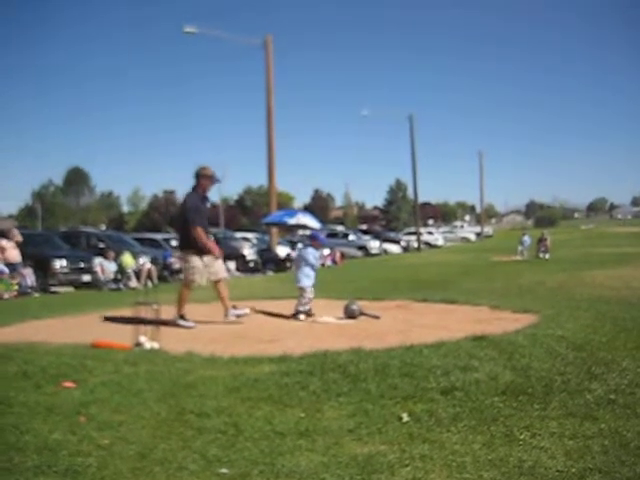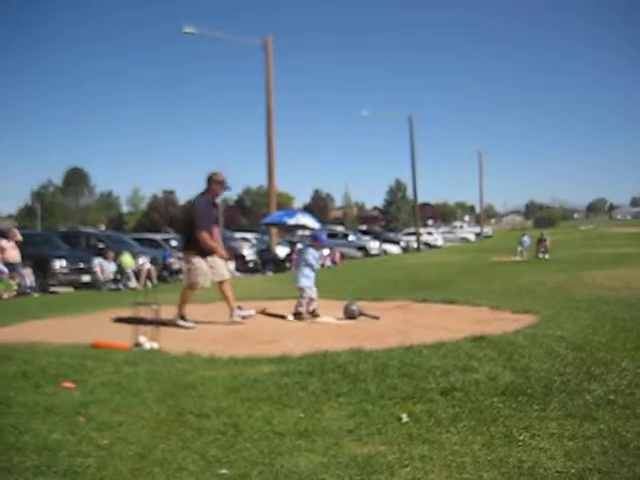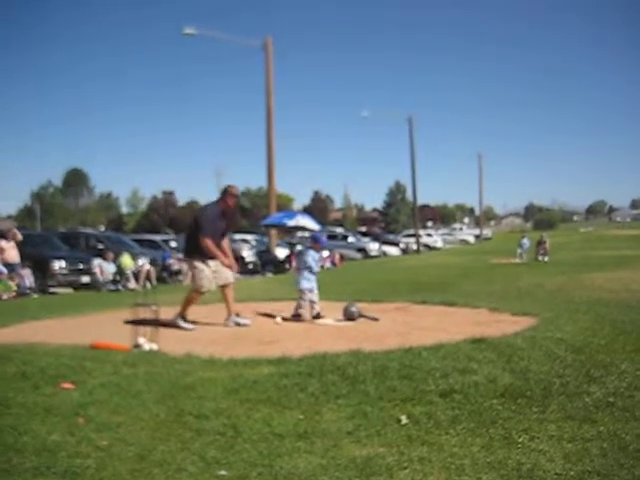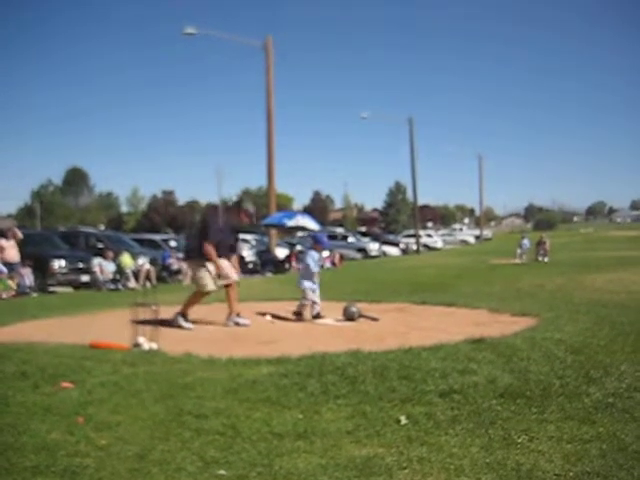
dt=0.1s
person 1, frame 1
left shoulder: (203, 199)
right shoulder: (191, 201)
right elbow: (195, 230)
left wrist: (212, 246)
right wrist: (212, 247)
left hip: (206, 248)
right hip: (192, 250)
left knee: (220, 277)
right knee: (189, 282)
left ankle: (230, 310)
right ankle: (179, 316)
person 1, frame 2
left shoulder: (213, 204)
right shoulder: (199, 204)
right elbow: (200, 233)
left wrist: (221, 248)
right wrist: (217, 250)
left hip: (210, 250)
right hip: (195, 251)
left knee: (224, 278)
right knee: (193, 284)
left ankle: (235, 311)
right ankle: (180, 316)
person 1, frame 3
left shoulder: (226, 214)
right shoulder: (208, 212)
left elbow: (224, 239)
right elbow: (204, 240)
left wrist: (231, 259)
right wrist: (221, 258)
left hip: (213, 255)
right hip: (197, 256)
left knee: (227, 281)
right knee: (201, 288)
left ankle: (232, 317)
right ankle: (180, 316)
person 1, frame 4
left shoulder: (232, 228)
right shoulder: (220, 222)
left elbow: (232, 254)
right elbow: (207, 246)
left wrist: (236, 272)
right wrist: (218, 266)
right hip: (197, 257)
left knee: (232, 279)
right knee: (206, 288)
left ankle: (233, 316)
right ankle: (181, 315)
